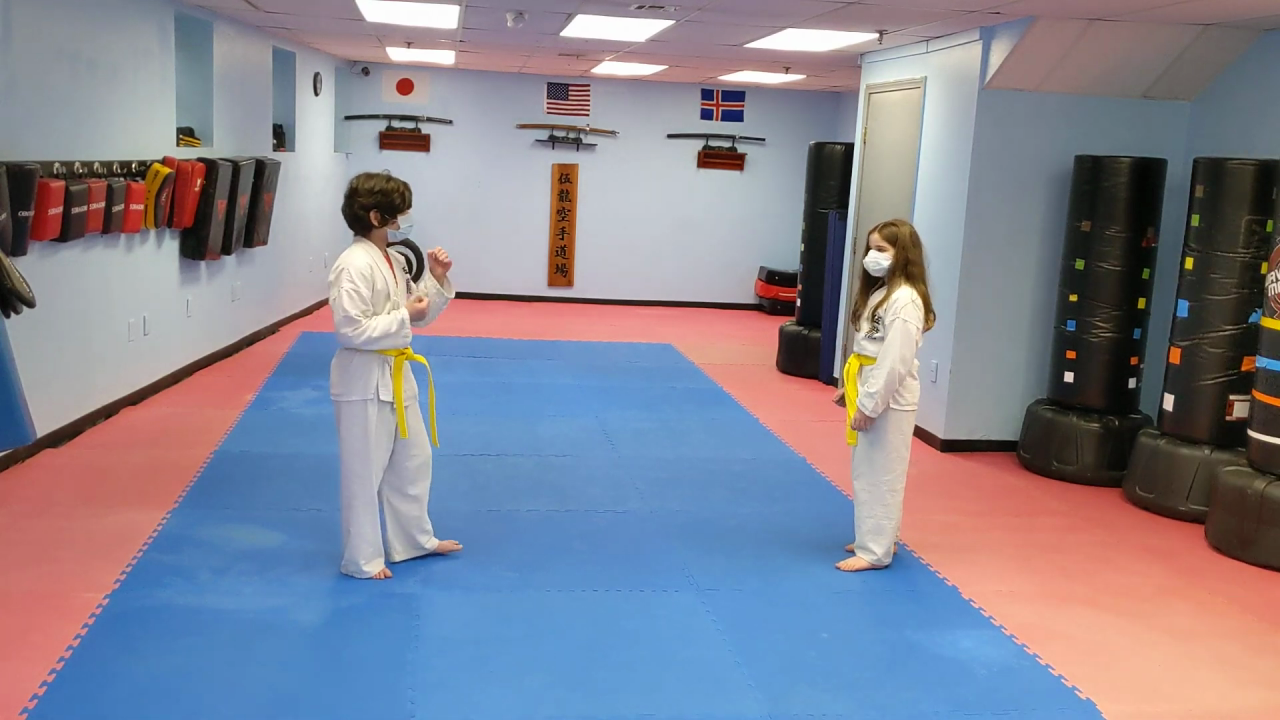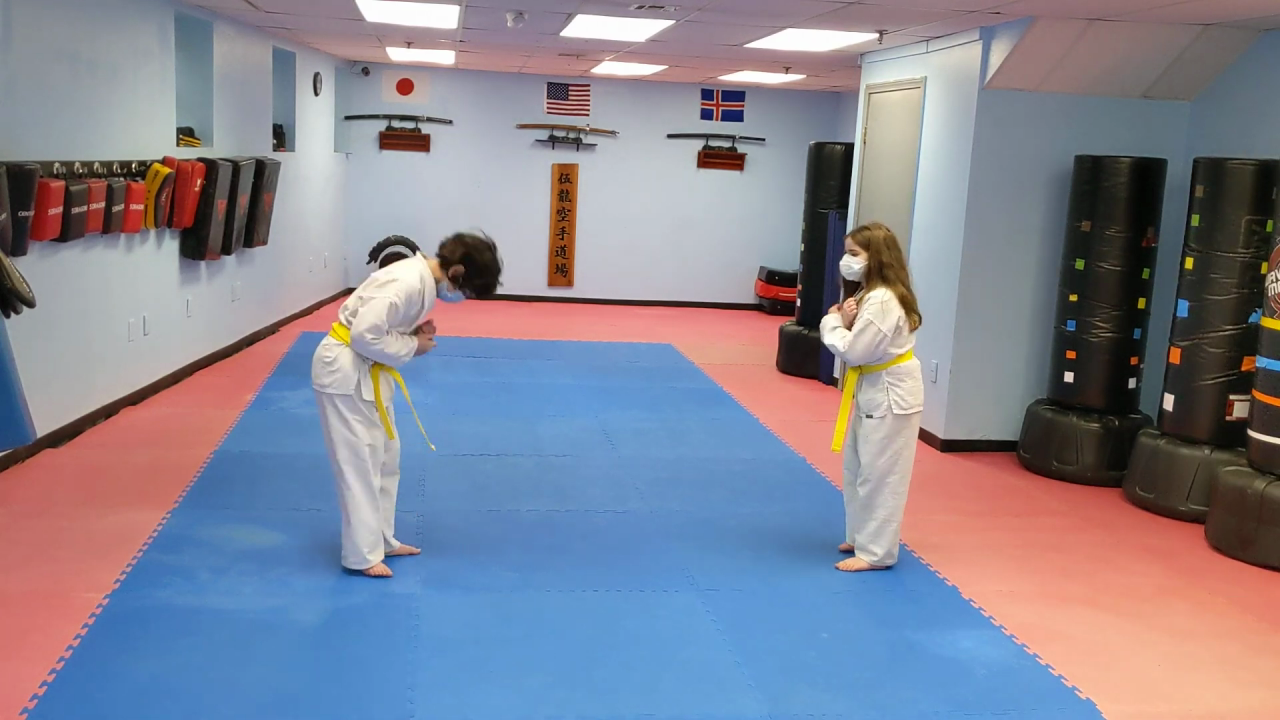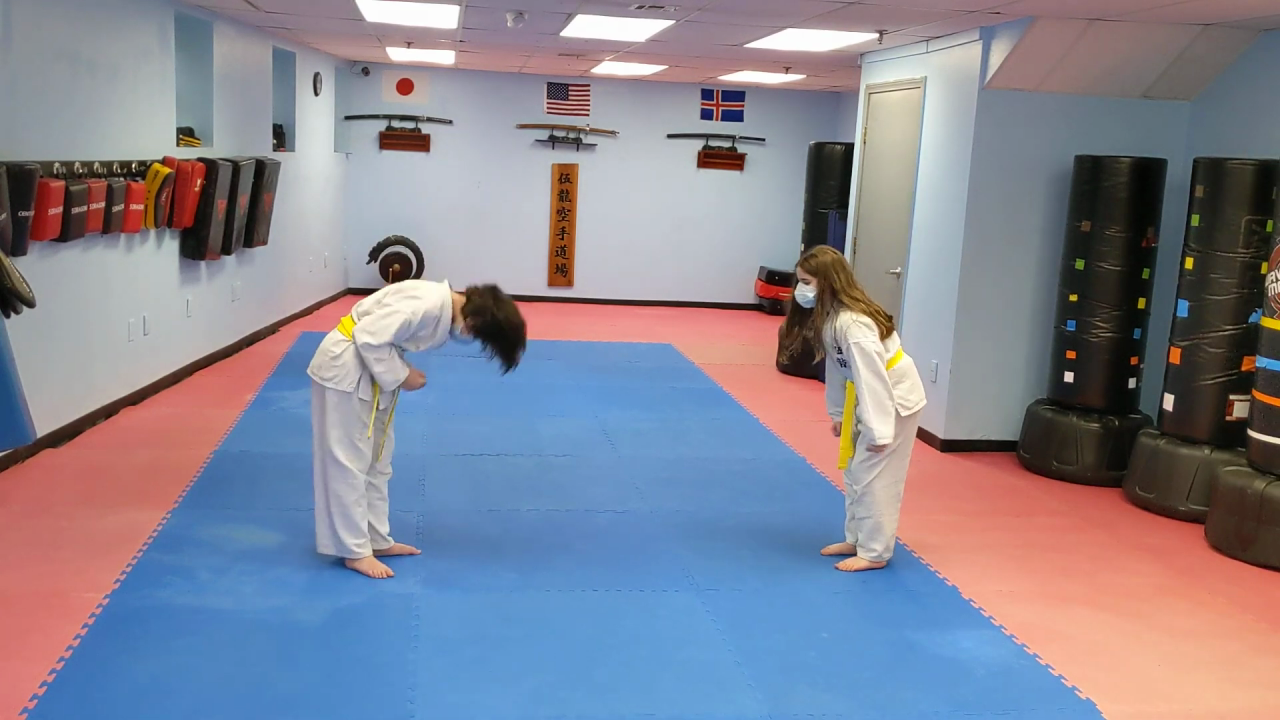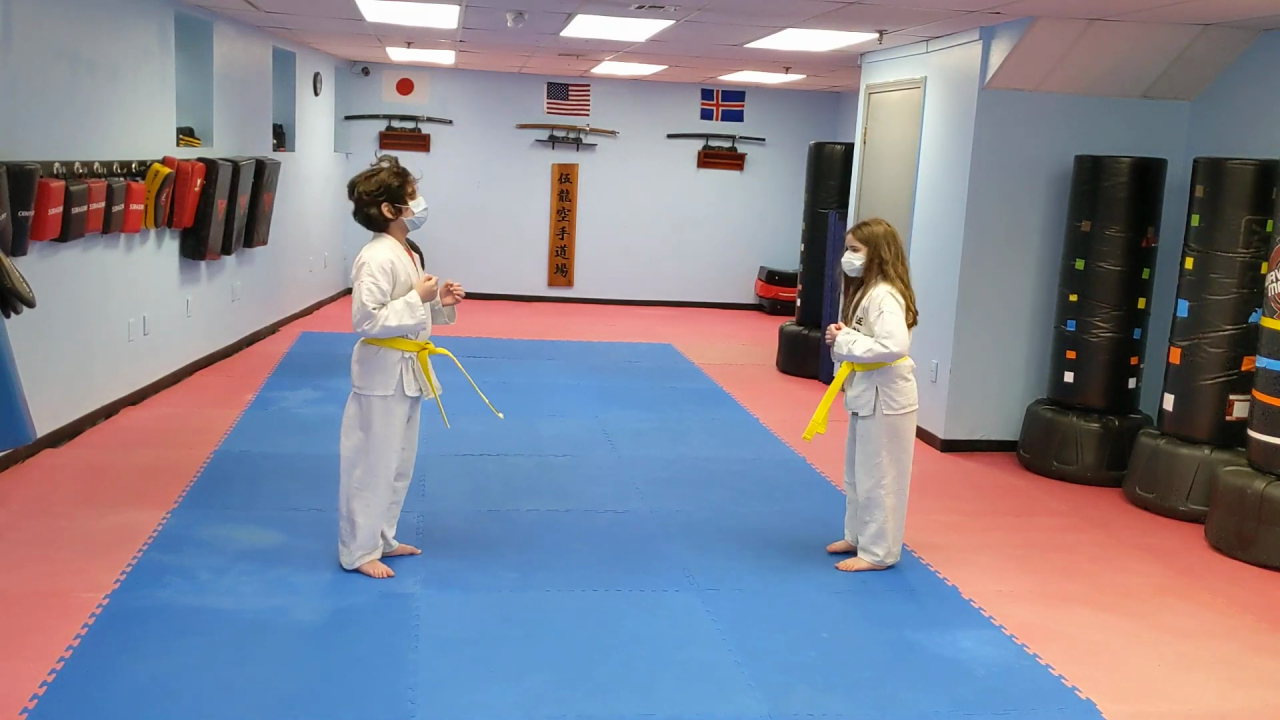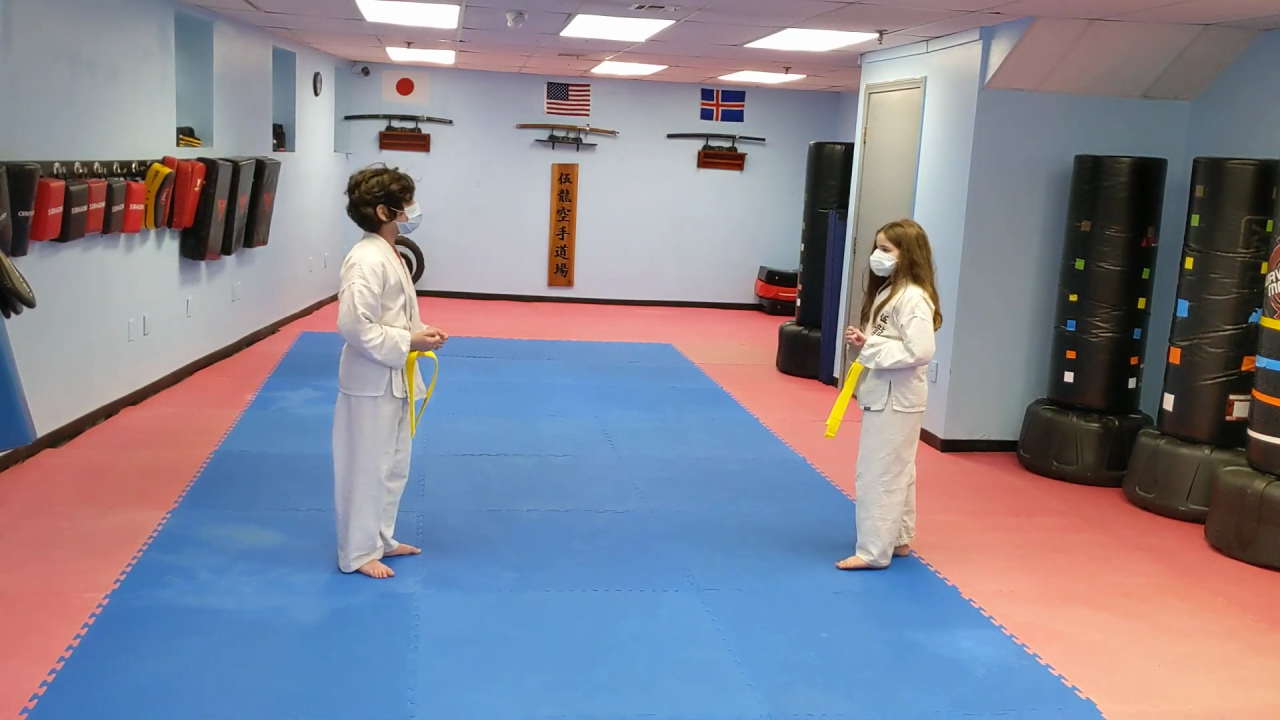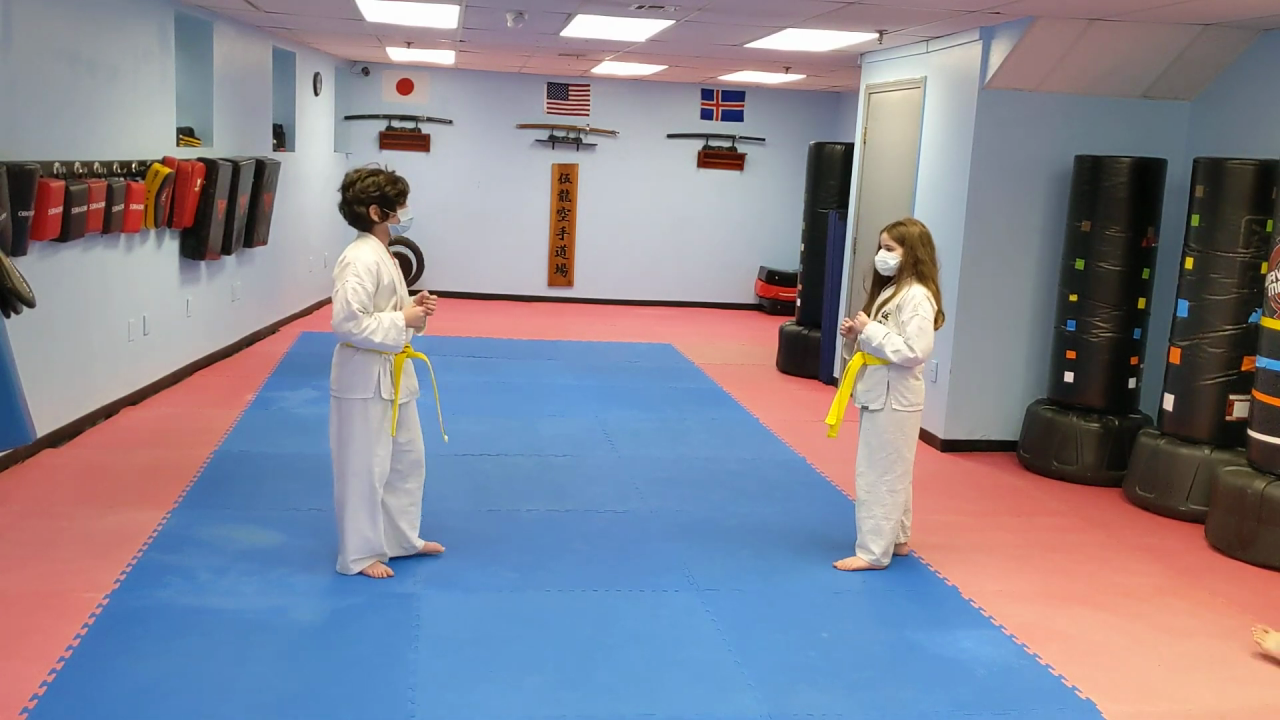
dt=0.5s
person 1, frame 1
left shoulder: (392, 261)
right shoulder: (354, 265)
left elbow: (420, 311)
right elbow: (351, 330)
left wrist: (437, 280)
right wrist: (403, 316)
left hip: (394, 376)
right hip: (364, 381)
left knee: (412, 460)
right knee: (364, 471)
left ankle: (415, 539)
right ankle: (363, 558)
person 1, frame 2
left shoulder: (421, 277)
right shoulder: (410, 283)
right elbow: (365, 333)
left wrist: (414, 333)
right wrist: (410, 346)
left hip: (363, 370)
right hip: (344, 370)
left knee: (384, 456)
right knee: (360, 460)
left ankle: (378, 540)
right ankle: (362, 553)
person 1, frame 3
left shoulder: (445, 308)
right shoulder: (427, 305)
right elbow: (368, 336)
left wrist: (404, 373)
right wrist: (400, 377)
left hip: (364, 367)
right hip: (345, 368)
left knee: (377, 458)
right knee: (349, 457)
left ankle: (376, 537)
right ankle: (355, 549)
person 1, frame 4
left shoulder: (404, 252)
right shoulder: (378, 258)
right elbow: (367, 320)
left wrist: (440, 301)
right wrist: (417, 299)
left hip: (406, 371)
right hip: (383, 373)
left knee: (398, 463)
right knee: (373, 464)
left ankle: (381, 539)
right ankle: (359, 551)
person 1, frame 5
left shoulder: (390, 255)
right shoulder: (366, 260)
right elbow: (354, 326)
left wrist: (421, 333)
right wrist: (408, 343)
left hip: (393, 375)
right hip: (371, 377)
left knee: (393, 463)
right knee: (366, 465)
left ankle: (380, 538)
right ankle: (359, 552)
person 1, frame 6
left shoulder: (384, 255)
right shoulder: (361, 259)
right elbow: (348, 324)
left wrist: (413, 309)
right wrist: (403, 321)
left hip: (392, 373)
right hip: (365, 377)
left knee: (407, 458)
right knee: (365, 467)
left ankle: (402, 537)
right ankle: (360, 553)
person 2, frame 1
left shoulder: (905, 301)
right shoulder: (878, 291)
left elbow: (894, 362)
left wrist: (868, 405)
right wrist: (850, 388)
left hip: (889, 399)
right hip: (871, 392)
left knee: (880, 474)
right knee: (867, 470)
left ankle: (874, 550)
right ankle: (878, 538)
person 2, frame 2
left shoulder: (883, 302)
right shoulder: (867, 294)
left elbow: (854, 351)
right elbow: (855, 341)
left wrist: (833, 323)
right wrist: (842, 322)
left hip: (892, 396)
right hip: (870, 393)
left knee: (879, 477)
right knee: (856, 469)
left ankle: (876, 552)
right ankle: (862, 536)
person 2, frame 3
left shoulder: (853, 323)
right shoulder: (828, 316)
left elbow: (873, 380)
right elbow: (836, 368)
left wrist: (879, 432)
right wrist: (837, 413)
left hip: (894, 400)
right hip: (870, 399)
left knee: (873, 477)
right knee: (855, 473)
left ankle: (874, 552)
right ankle: (857, 538)
person 2, frame 4
left shoulder: (885, 296)
right shoulder: (867, 290)
left elbow: (893, 346)
left wrist: (845, 340)
right wrist: (841, 337)
left hip: (885, 397)
right hip: (867, 394)
left knee: (878, 477)
right knee: (858, 472)
left ankle: (876, 551)
right ankle: (857, 537)
person 2, frame 5
left shoulder: (913, 298)
right shoulder: (887, 291)
left elbow: (920, 352)
left wrist: (871, 347)
right wrist: (861, 339)
left hip: (897, 397)
right hip: (881, 393)
left knee: (877, 474)
right knee: (897, 471)
left ankle: (874, 551)
right ankle: (898, 539)
person 2, frame 6
left shoulder: (917, 297)
right shoulder: (889, 290)
left elbow: (914, 352)
left wrist: (870, 331)
right wrist: (857, 332)
left hip: (894, 394)
right hip: (878, 390)
left knee: (880, 473)
right knee: (889, 472)
left ankle: (874, 551)
right ankle: (895, 538)
